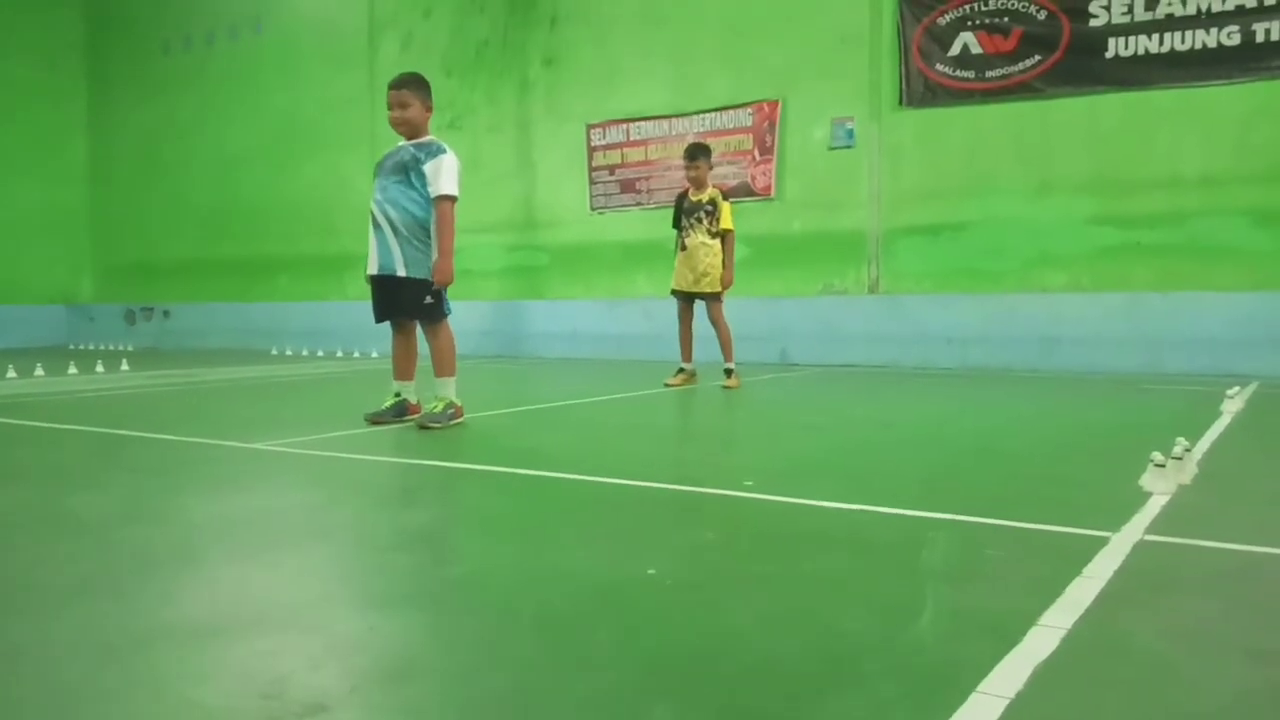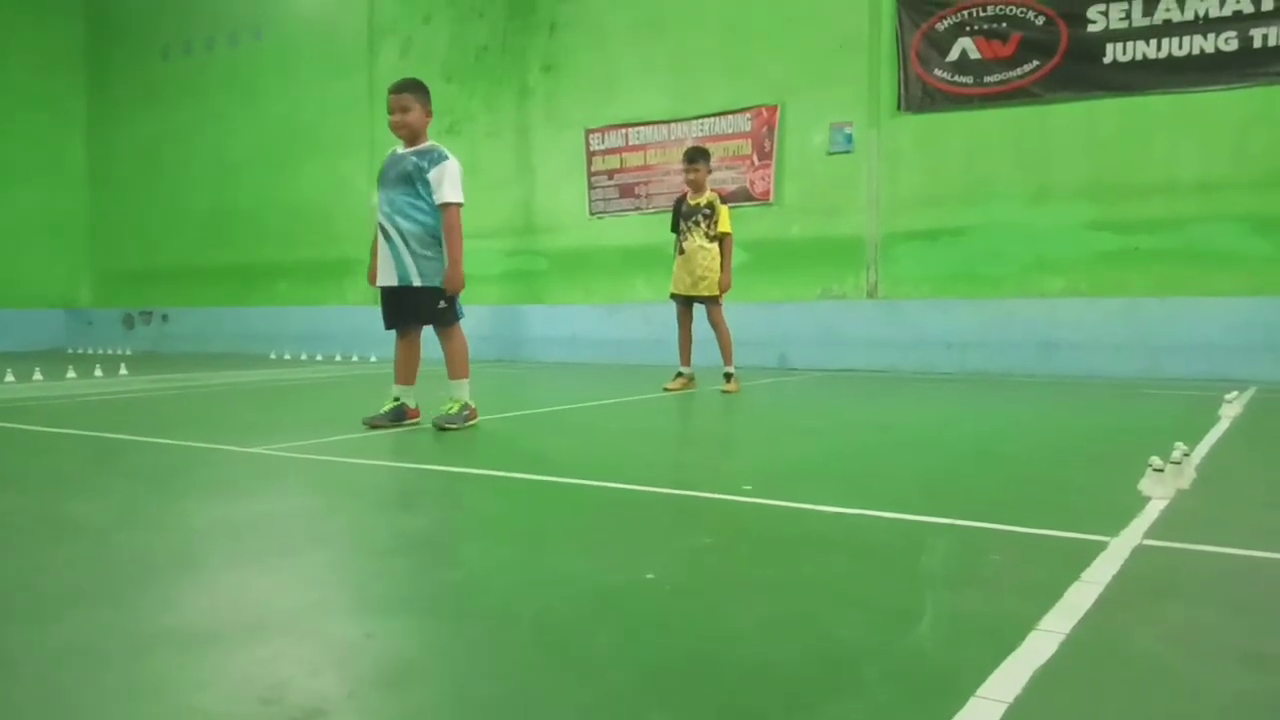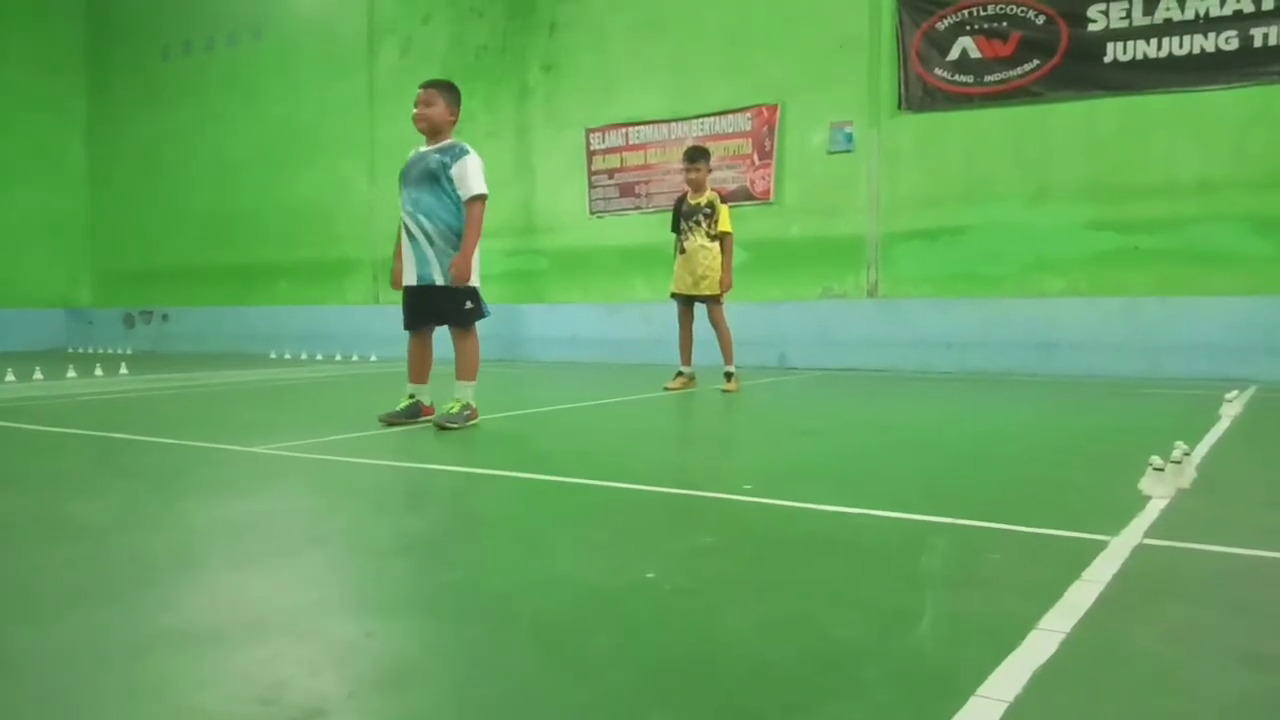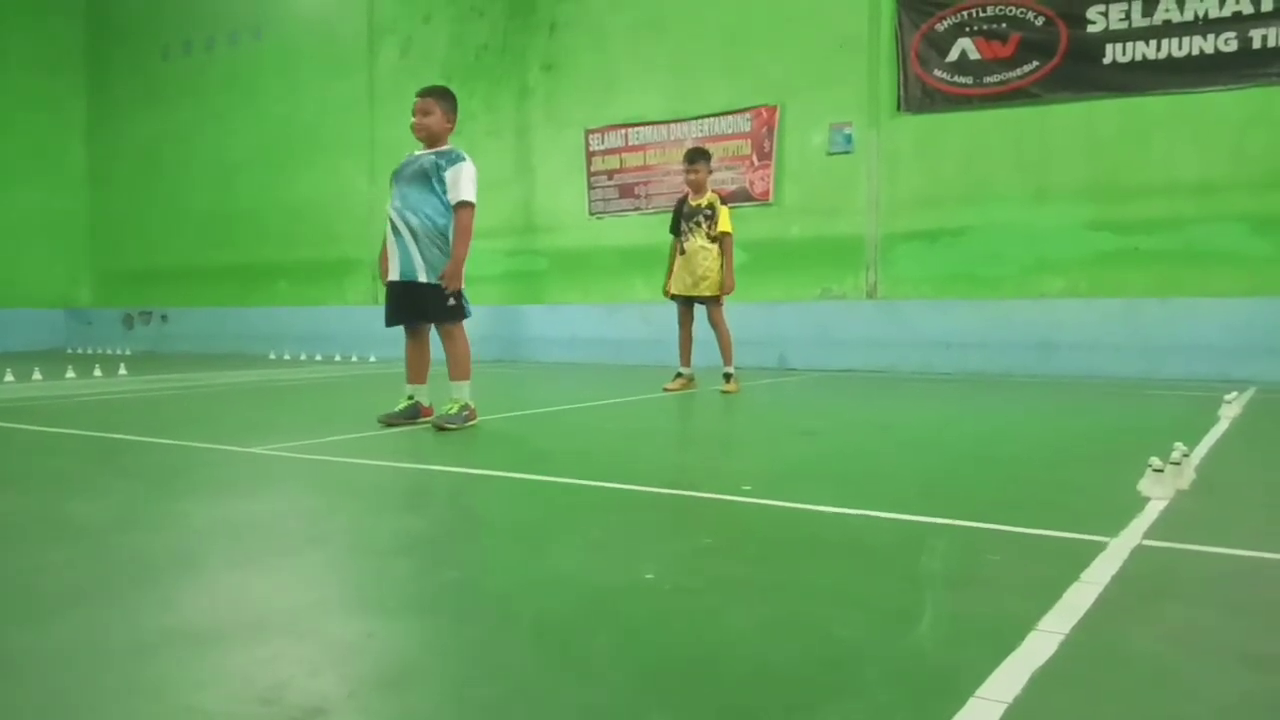
dt=0.5s
person 1, frame 1
left shoulder: (437, 154)
right shoulder: (389, 157)
left elbow: (444, 207)
left wrist: (445, 257)
right wrist: (373, 257)
left hip: (419, 260)
right hip: (386, 261)
left knee: (434, 322)
right knee: (400, 325)
left ankle: (448, 400)
right ankle: (405, 398)
person 1, frame 2
left shoulder: (439, 159)
right shoulder: (390, 160)
left elbow: (450, 213)
left wrist: (456, 264)
right wrist: (375, 259)
left hip: (430, 265)
right hip: (395, 267)
left knee: (446, 326)
right knee: (405, 331)
left ankle: (462, 402)
right ankle: (404, 402)
person 1, frame 3
left shoulder: (461, 156)
right shoulder: (413, 160)
left elbow: (475, 206)
left wrist: (465, 256)
right wrist: (398, 260)
left hip: (450, 265)
right hip: (417, 267)
left knee: (462, 328)
right knee: (418, 331)
left ankle: (464, 402)
right ankle: (418, 400)
person 1, frame 4
left shoulder: (456, 162)
right shoulder: (406, 165)
left elbow: (464, 213)
left wrist: (457, 262)
right wrist: (384, 258)
left hip: (436, 265)
right hip: (402, 266)
left knee: (449, 326)
right knee: (414, 329)
left ankle: (462, 402)
right ankle: (417, 400)
person 2, frame 1
left shoulder: (718, 197)
right shoulder: (682, 199)
left elbow: (728, 233)
left wrist: (729, 268)
right wrist: (677, 263)
left hip: (710, 268)
right hip: (685, 268)
left knee: (716, 316)
right knee: (684, 317)
left ankle: (730, 369)
right ankle: (686, 369)
person 2, frame 2
left shoulder: (716, 201)
right shoulder: (680, 203)
left elbow: (726, 237)
left wrist: (726, 271)
right wrist: (675, 267)
left hip: (708, 271)
right hip: (684, 272)
left knee: (716, 319)
right knee: (683, 321)
left ankle: (730, 373)
right ankle: (685, 373)
person 2, frame 3
left shoulder: (716, 200)
right shoulder: (681, 202)
left elbow: (726, 236)
left wrist: (727, 271)
right wrist: (676, 268)
left hip: (710, 271)
right hip: (685, 271)
left knee: (717, 318)
right knee: (684, 321)
left ankle: (730, 372)
right ankle: (685, 372)
person 2, frame 4
left shoulder: (717, 202)
right shoulder: (681, 204)
left elbow: (726, 237)
left wrist: (728, 273)
right wrist: (669, 275)
left hip: (709, 273)
right hip: (684, 274)
left knee: (716, 320)
right knee: (684, 322)
left ankle: (729, 373)
right ankle: (685, 373)
